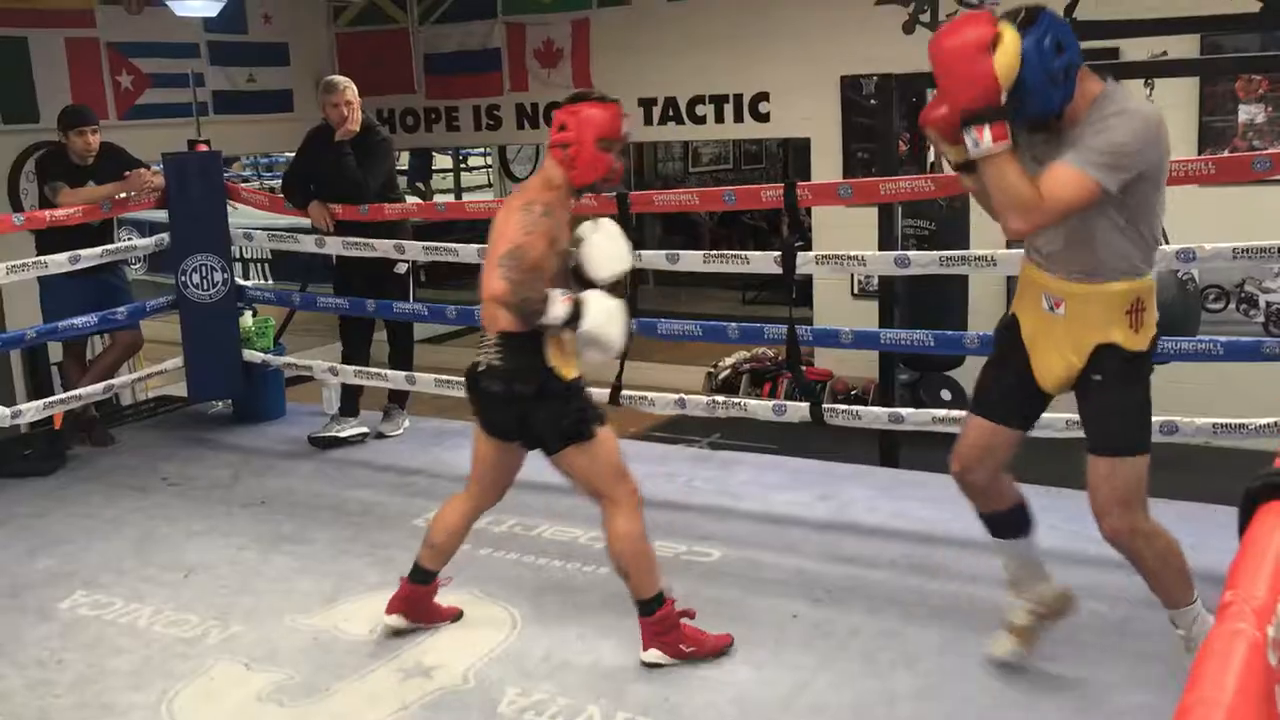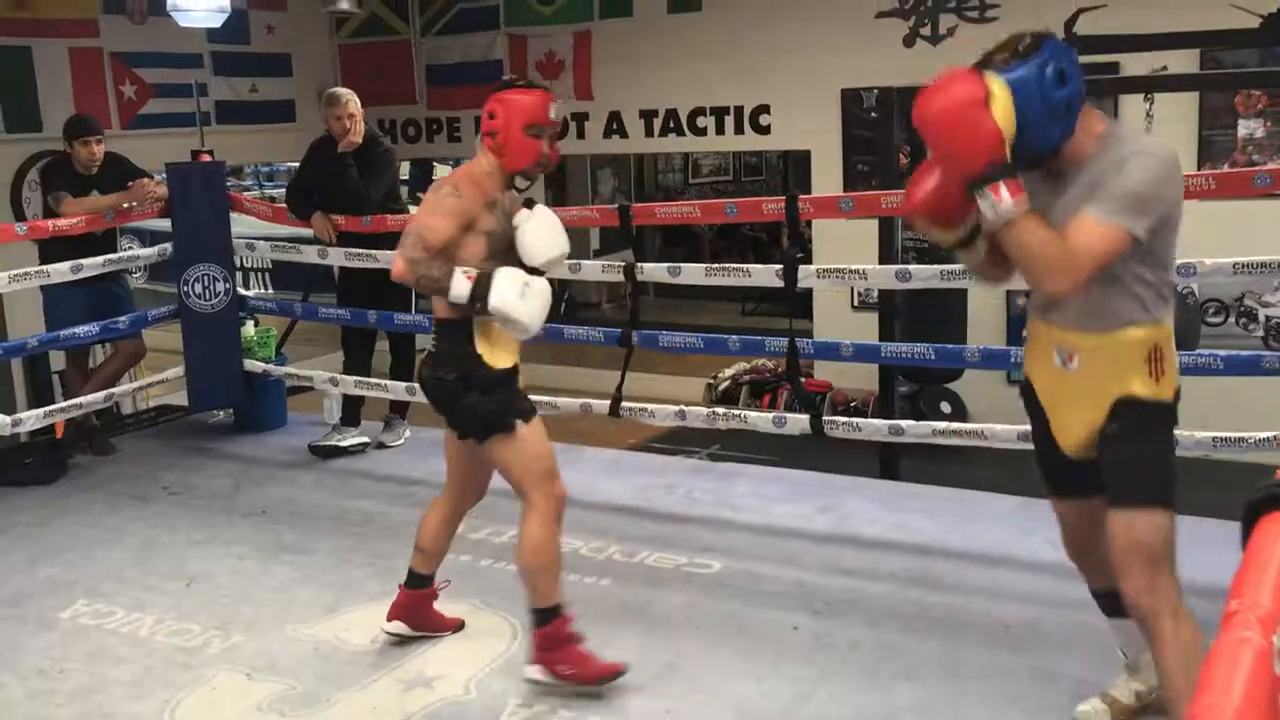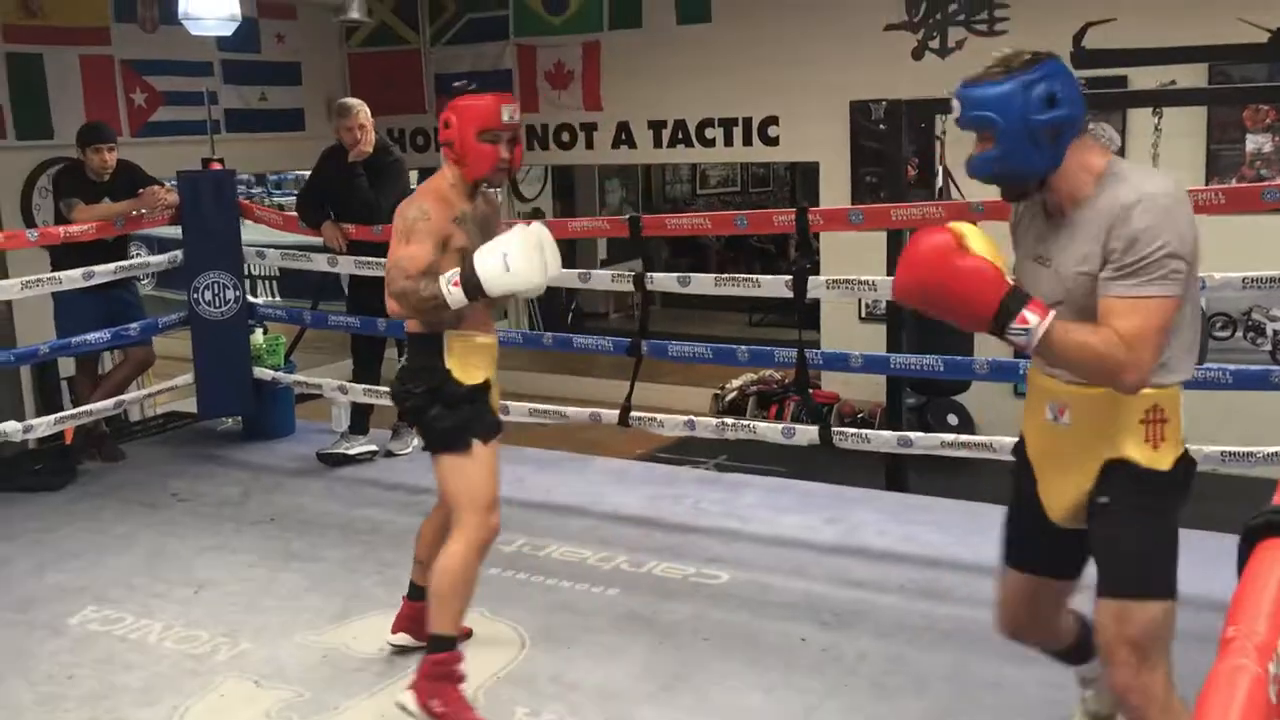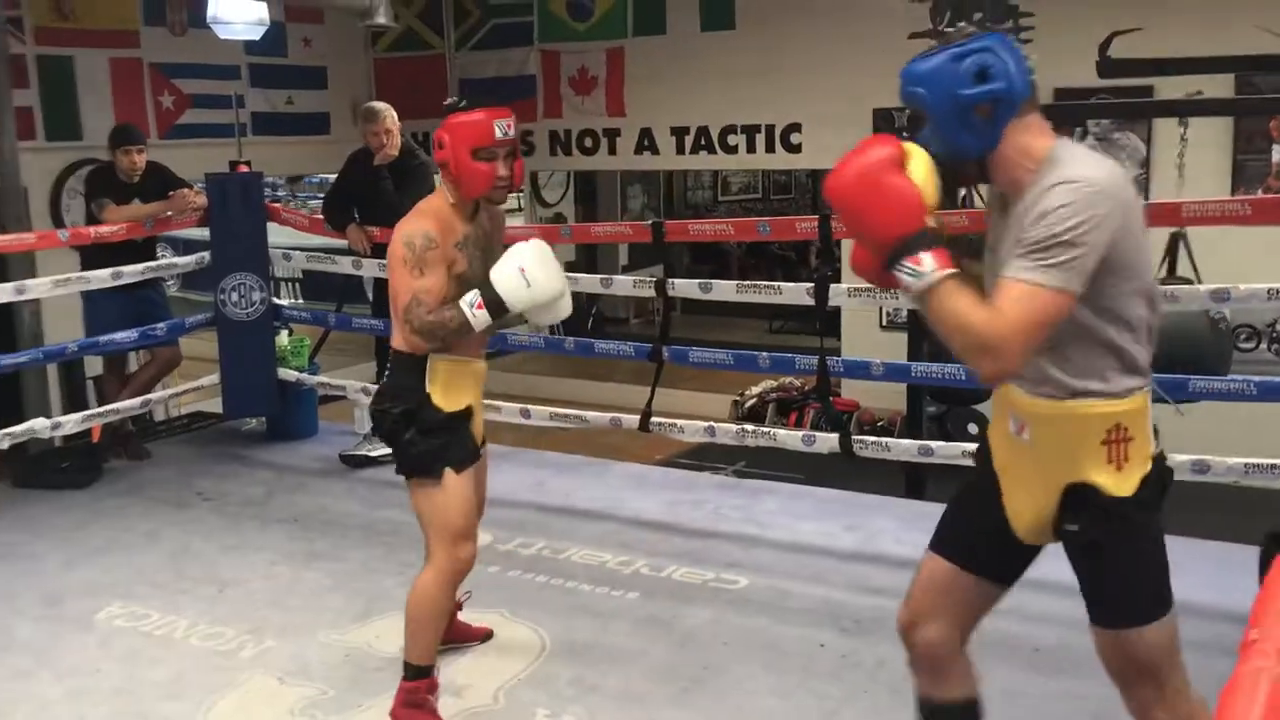
dt=0.2s
person 1, frame 1
left shoulder: (1131, 123)
right shoulder: (1040, 114)
left elbow: (1027, 215)
right elbow: (1004, 204)
left wrist: (982, 121)
right wrist: (964, 150)
left hip: (1108, 326)
right hip: (1037, 310)
left knee: (1120, 517)
right knee: (973, 465)
left ankle: (1203, 634)
right ankle: (1037, 592)
person 1, frame 2
left shoulder: (1144, 164)
right shoulder: (1035, 163)
left elbow: (1060, 275)
right elbow: (995, 266)
left wrist: (990, 183)
right wrist: (959, 226)
left hip: (1127, 386)
right hip: (1053, 374)
left knee: (1146, 585)
right knee: (1088, 551)
person 1, frame 3
left shoulder: (1149, 205)
right shoulder: (1033, 208)
left elbow: (1125, 358)
left wrist: (1013, 312)
right wrist: (966, 301)
left hip: (1131, 450)
right hip: (1048, 439)
right knee: (1023, 617)
person 1, frame 4
left shoulder: (1081, 193)
right shoulder: (1011, 192)
left elbow: (993, 352)
left wrist: (914, 251)
right wrist: (916, 262)
left hip: (1097, 462)
right hip: (1017, 447)
right knee: (926, 625)
person 2, frame 1
left shoulder: (535, 201)
right shoulder: (539, 205)
right elbow: (505, 286)
left wrist: (590, 265)
right wrist: (571, 312)
left hip: (499, 369)
right hip: (534, 373)
left knee: (479, 493)
right knee: (621, 497)
left ankle: (410, 599)
right ankle: (662, 630)
person 2, frame 2
left shoulder: (503, 195)
right shoulder: (462, 189)
right elbow: (406, 264)
left wrist: (531, 255)
right wrist: (478, 289)
left hip: (472, 360)
right hip: (469, 363)
left knee: (463, 490)
right knee: (545, 495)
left ankle: (411, 606)
right ankle: (553, 644)
person 2, frame 3
left shoulder: (485, 204)
right shoulder: (427, 207)
left elbow: (497, 284)
right elbow: (400, 298)
left wrist: (524, 261)
right wrist: (472, 281)
left hip: (464, 373)
right hip: (441, 375)
left knee: (458, 502)
right knee: (477, 522)
left ankle: (416, 616)
person 2, frame 4
left shoulder: (489, 217)
right shoulder: (424, 231)
right elbow: (419, 331)
left wrist: (529, 296)
right wrist: (490, 299)
left hip: (455, 394)
right hip: (422, 399)
left knee: (461, 516)
right knee: (453, 550)
left ankle: (439, 619)
person 3, frame 1
left shoulder: (378, 140)
right shoulder: (317, 139)
left elbow: (359, 191)
right elbow: (292, 183)
left wrist: (342, 144)
right wrist: (310, 203)
left hip: (389, 240)
left knee: (398, 327)
right knee: (353, 330)
left ankle: (397, 408)
right ankle: (349, 415)
person 3, frame 2
left shoulder: (381, 151)
right shoulder: (320, 150)
left elbow: (362, 202)
right elbow: (296, 194)
left wrist: (346, 155)
right wrist: (314, 214)
left hip: (391, 251)
right hip: (351, 253)
left knee: (400, 336)
right knee: (355, 340)
left ankle: (398, 418)
right ankle: (350, 425)
person 3, frame 3
left shoulder: (391, 161)
right shoulder: (331, 159)
left elbow: (372, 212)
right elbow: (306, 202)
left wrist: (356, 164)
right wrist: (323, 223)
right hip: (361, 262)
left knee: (409, 344)
right knee: (365, 349)
left ankle: (406, 426)
right ankle: (358, 433)
person 3, frame 4
left shoulder: (418, 164)
right shoulder: (358, 162)
left elbow: (396, 215)
right elbow: (332, 204)
left wrist: (380, 169)
right wrist: (348, 225)
right knee: (387, 351)
right ankle: (380, 435)
person 4, frame 1
left shoulder: (111, 154)
right shoulder: (49, 162)
left elbow: (160, 179)
right elbow: (67, 199)
left wrist: (148, 181)
right wrist: (124, 186)
left hip: (104, 262)
right hip: (62, 268)
left knee: (130, 339)
right knee: (74, 346)
right ankle: (83, 413)
person 4, frame 2
left shoulder: (115, 164)
right shoulder: (53, 171)
left elbow: (163, 189)
right elbow: (70, 208)
left wrist: (152, 191)
right wrist: (127, 196)
left hip: (107, 272)
right hip: (65, 276)
left knee: (132, 348)
right knee: (77, 355)
right ankle: (84, 422)
person 4, frame 3
left shoulder: (127, 171)
right shoulder: (66, 177)
left elbow: (174, 196)
right elbow: (81, 215)
left wrist: (161, 199)
right wrist: (138, 204)
left hip: (117, 278)
right hip: (75, 283)
left knee: (142, 356)
right knee: (86, 361)
right ankle: (93, 429)
person 4, frame 4
left shoulder: (156, 173)
right shoulder: (98, 178)
left elbow: (202, 198)
right elbow: (112, 215)
left wrist: (191, 201)
right wrist: (167, 206)
left hip: (145, 279)
right hip: (105, 283)
left knee: (168, 355)
right knee: (114, 360)
right ankle: (119, 427)
